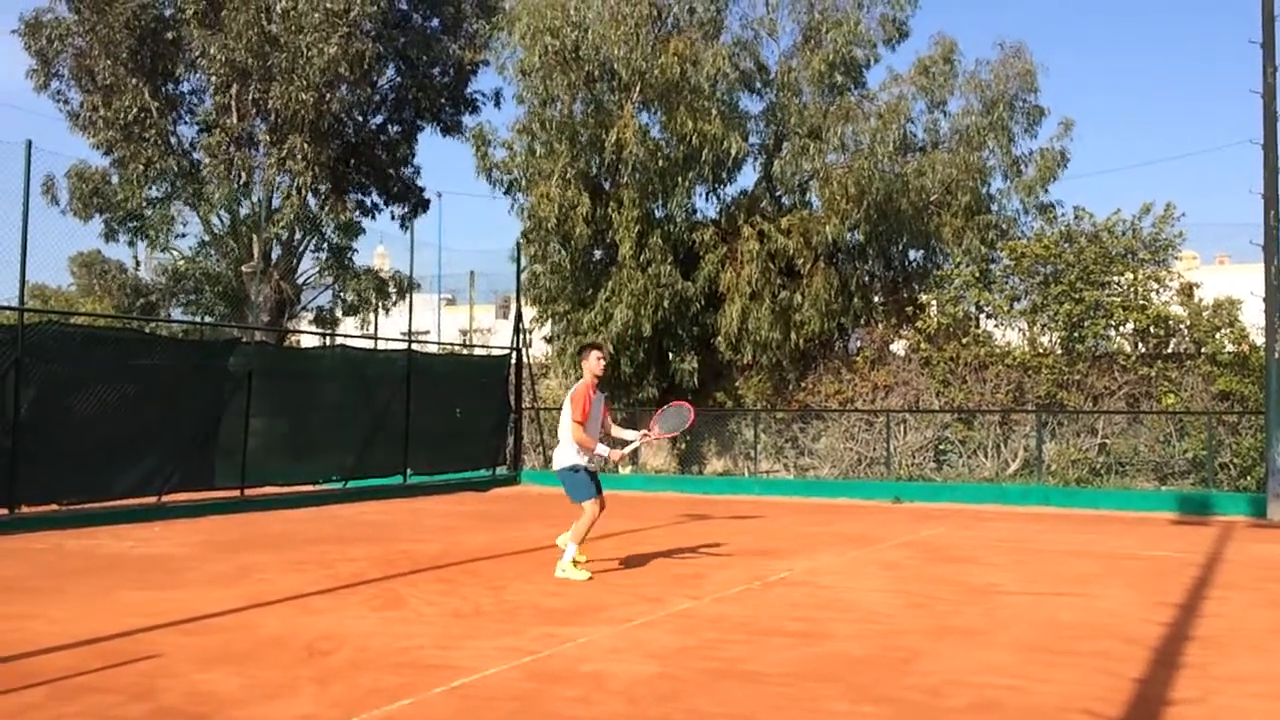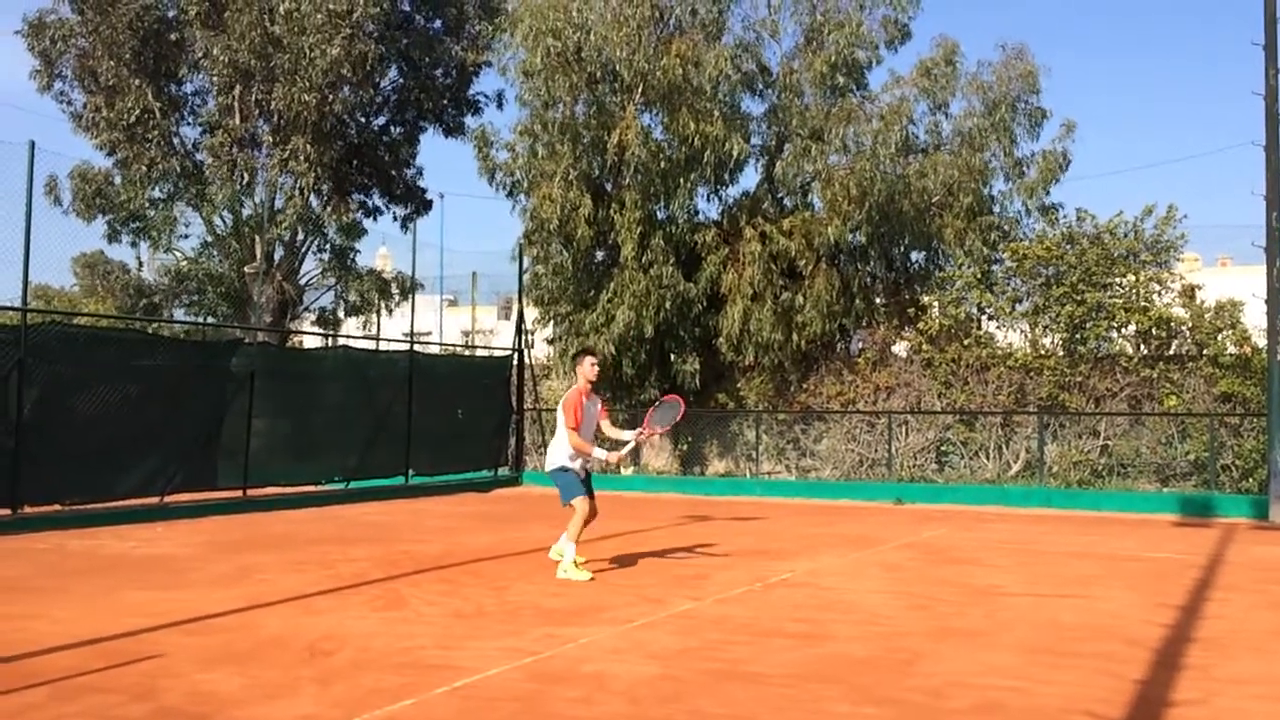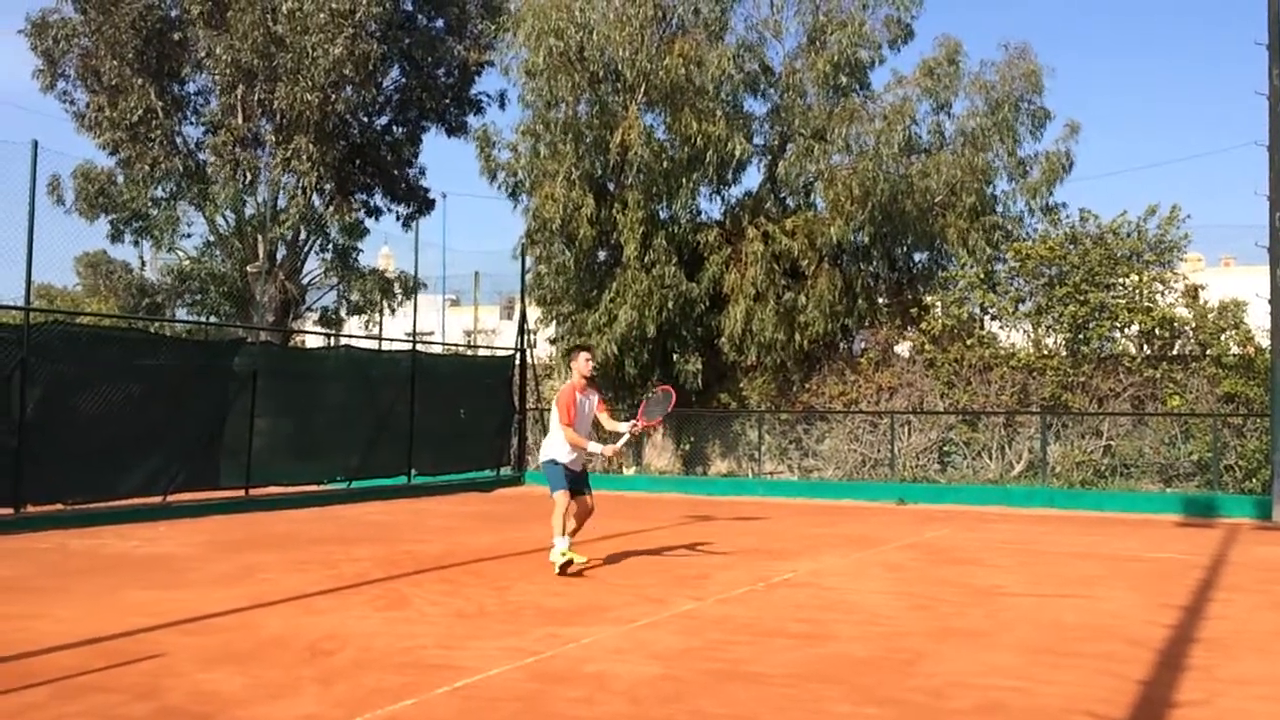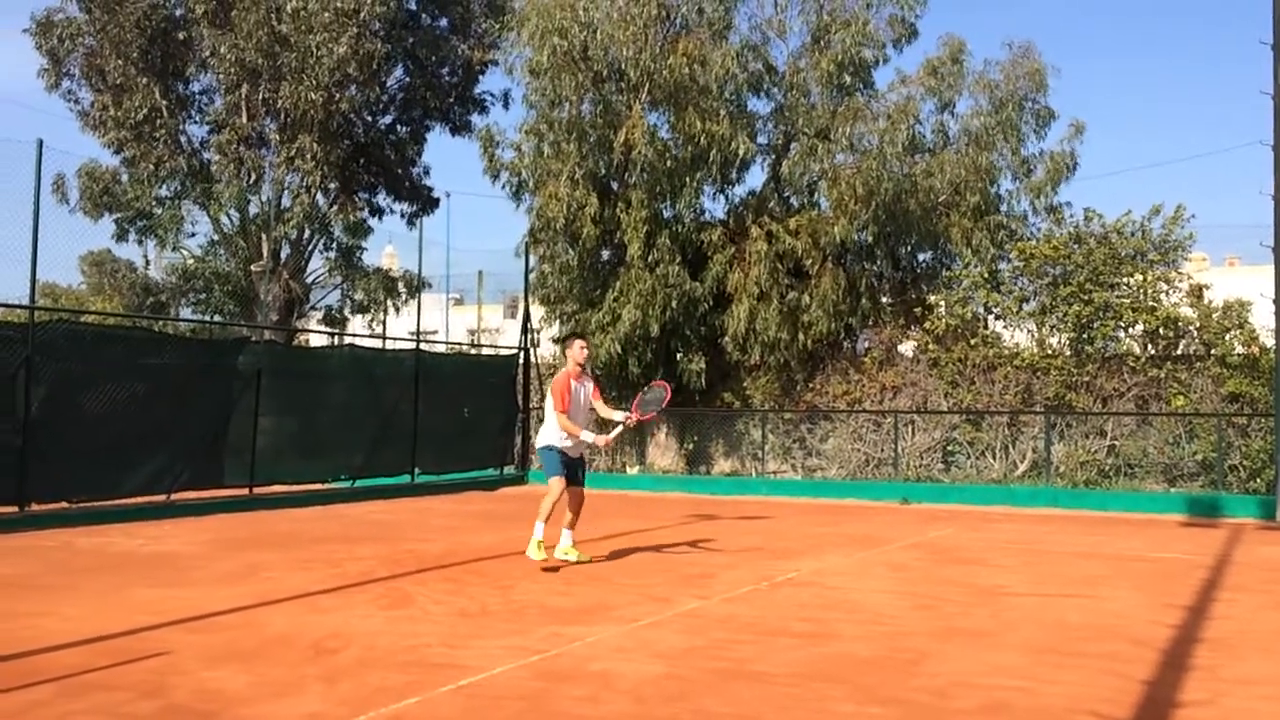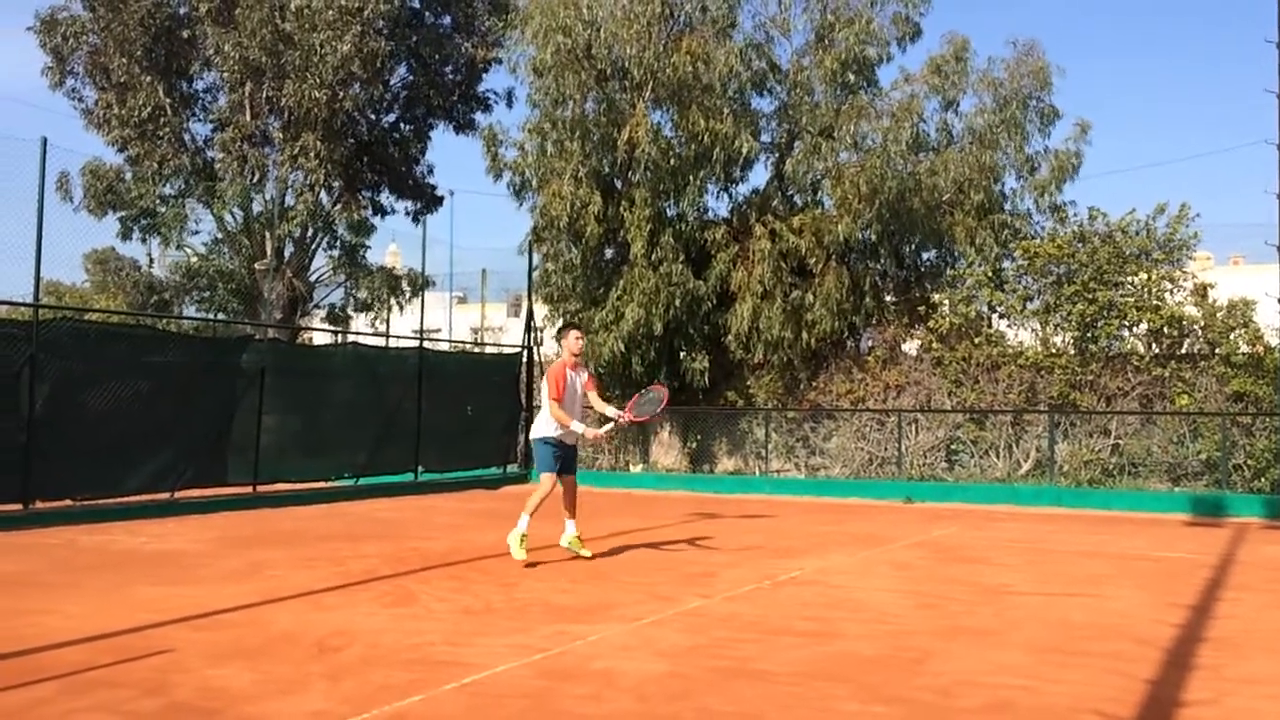
dt=0.1s
person 1, frame 1
left shoulder: (598, 394)
right shoulder: (580, 392)
left elbow: (608, 428)
right elbow: (576, 434)
left wrist: (635, 434)
right wrist: (606, 451)
left hip: (584, 461)
right hip: (570, 462)
left knee: (598, 506)
right knee: (591, 510)
left ankle: (568, 539)
right ankle: (566, 563)
person 1, frame 2
left shoulder: (596, 399)
right shoulder: (572, 398)
left elbow: (608, 429)
right elbow: (573, 440)
left wrist: (632, 434)
right wrist: (605, 455)
left hip: (579, 465)
right hip: (561, 464)
left knee: (591, 509)
right knee: (582, 506)
left ankle: (560, 548)
right ankle: (569, 562)
person 1, frame 3
left shoulder: (593, 393)
right shoulder: (566, 394)
left elbow: (607, 421)
right elbow: (569, 436)
left wrist: (627, 426)
right wrist: (600, 448)
left hip: (575, 461)
right hip: (554, 457)
left knee: (587, 507)
right knee: (563, 501)
left ankle: (562, 547)
right ankle: (560, 553)
person 1, frame 4
left shoulder: (589, 380)
right shoulder: (561, 381)
left elbow: (602, 408)
right elbow: (562, 422)
left wrist: (623, 415)
right wrist: (594, 438)
left hip: (575, 447)
right hip: (551, 444)
left knee: (577, 497)
right knee: (557, 489)
left ankle: (565, 545)
right ankle: (537, 540)
person 1, frame 5
left shoulder: (583, 371)
right shoulder: (556, 370)
left elbow: (595, 400)
right elbow: (554, 411)
left wrist: (613, 412)
right wrist: (583, 429)
left hip: (568, 438)
right hip: (546, 436)
left knee: (571, 486)
right knee: (547, 484)
left ankle: (571, 536)
right ankle: (519, 534)
